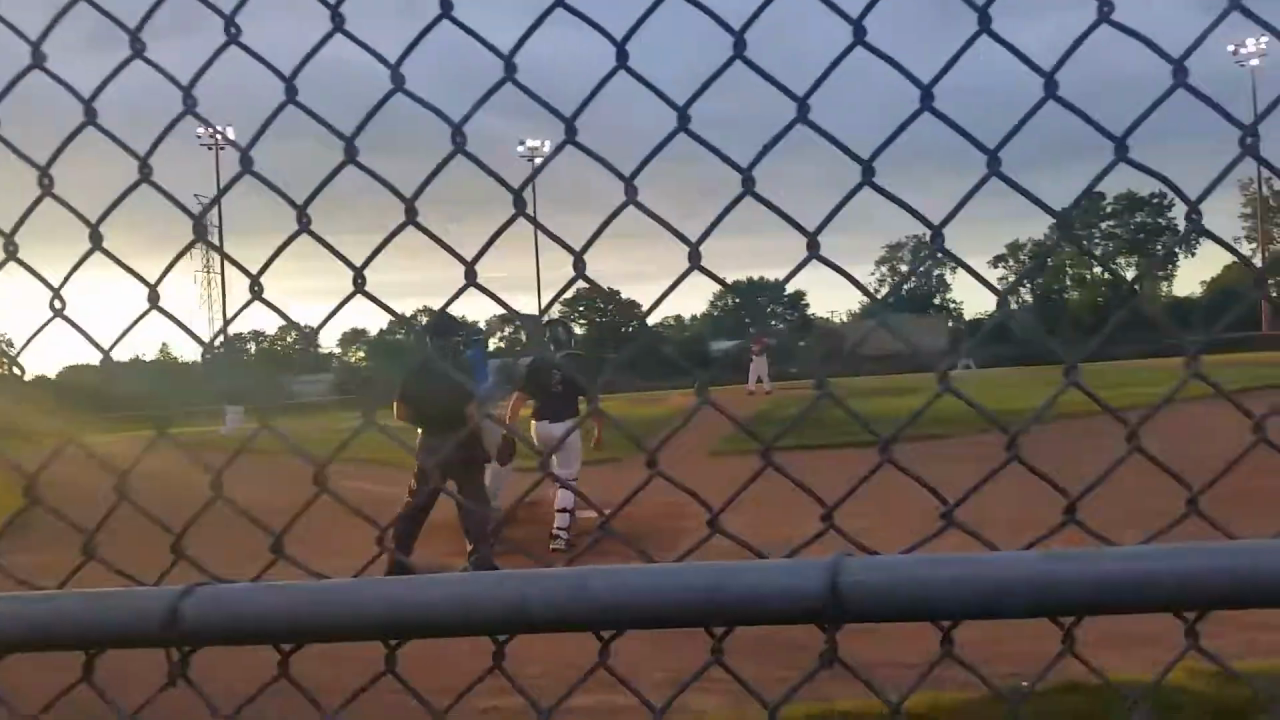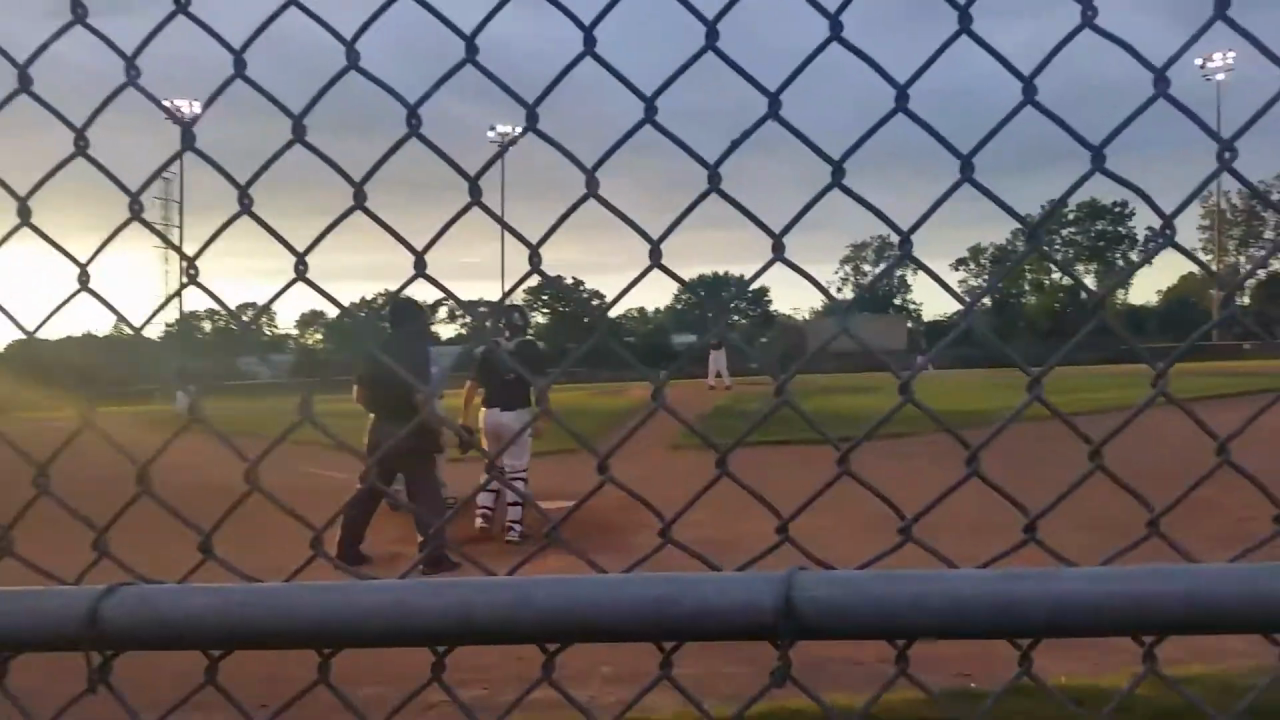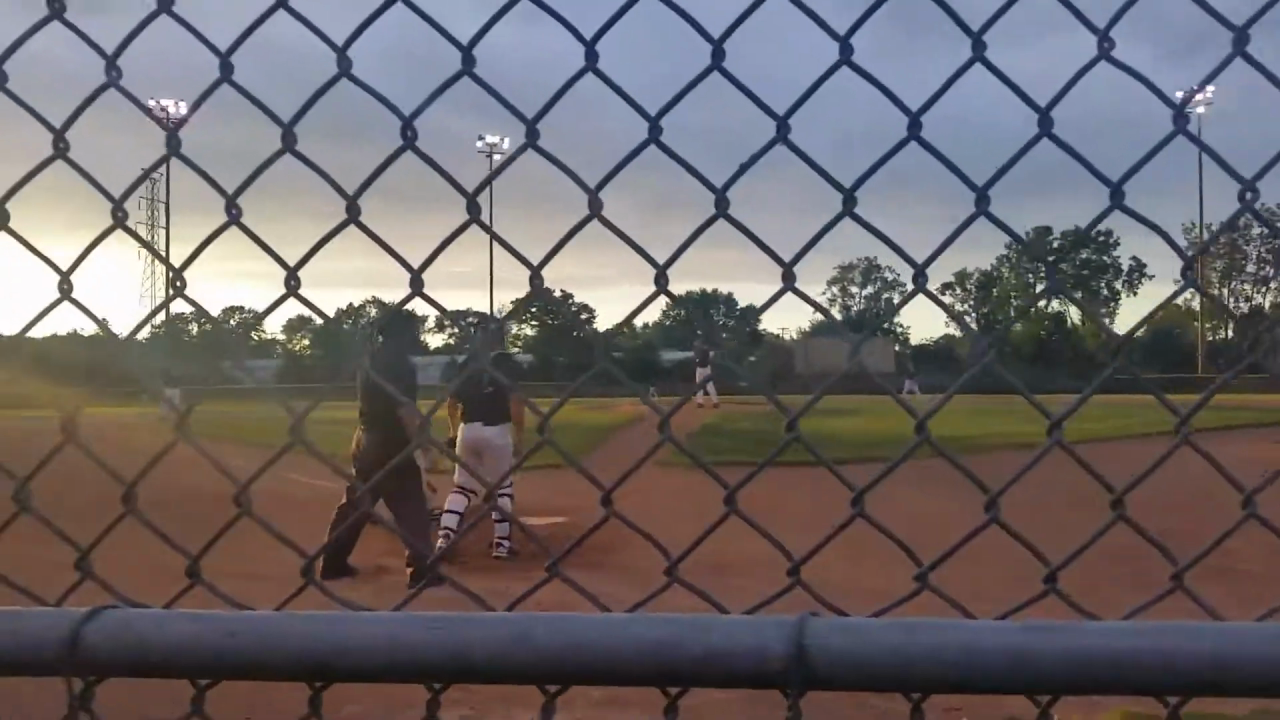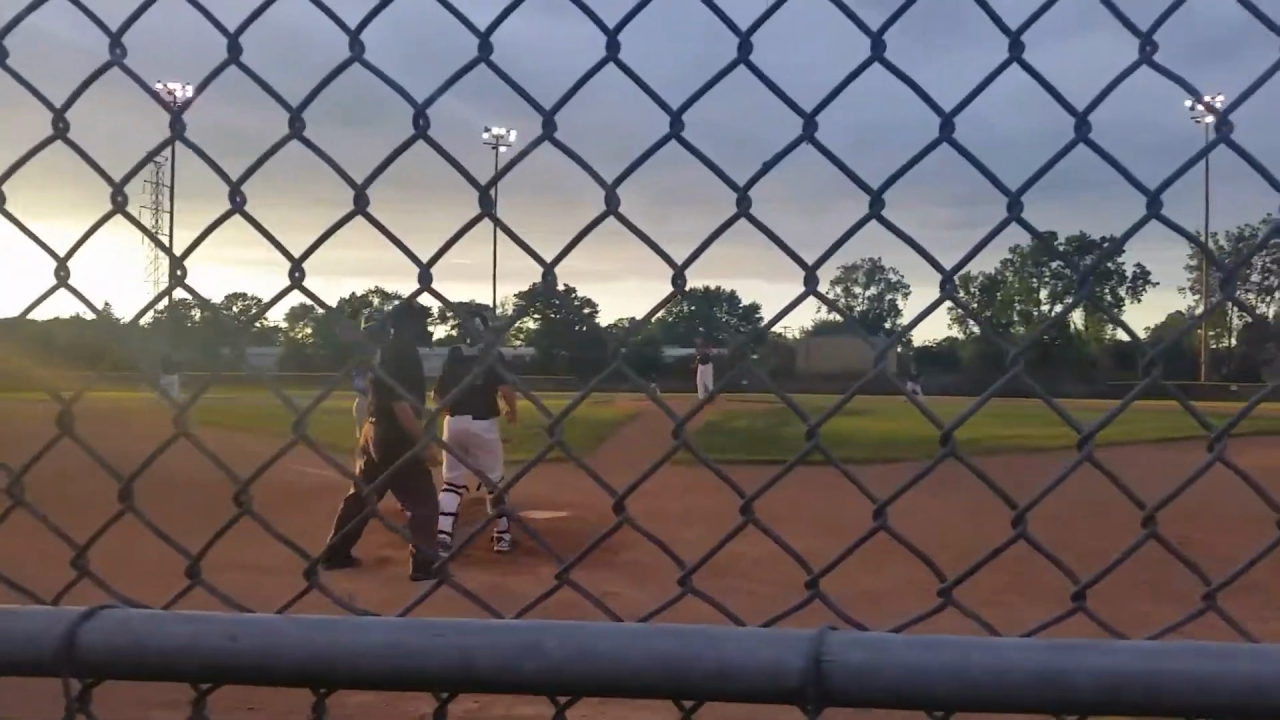
dt=0.2s
person 1, frame 1
left shoulder: (415, 370)
right shoulder: (457, 366)
left elbow: (400, 412)
right elbow: (471, 412)
right wrist: (478, 434)
left hip: (429, 444)
right hip: (460, 444)
left knee: (416, 504)
right knee: (475, 505)
left ankle: (397, 563)
right ankle: (482, 566)
person 1, frame 2
left shoulder: (374, 352)
right shoulder: (414, 351)
left elbow: (360, 395)
right elbow: (421, 398)
right wrist: (436, 428)
left hip: (380, 429)
right hip: (410, 432)
left knee: (367, 492)
right knee: (427, 496)
left ankle: (347, 551)
right ankle: (434, 557)
person 1, frame 3
left shoulder: (371, 360)
right shoulder: (398, 365)
right elbow: (405, 414)
right wrist: (423, 447)
left hip: (365, 439)
right hip: (389, 444)
left knee: (354, 503)
right knee: (413, 509)
left ankle: (333, 563)
right ankle: (422, 571)
person 1, frame 4
left shoulder: (387, 352)
right shoulder: (403, 357)
right elbow: (402, 407)
right wrist: (424, 443)
left hip: (375, 431)
right hip: (395, 437)
left knee: (362, 495)
right knee: (422, 501)
left ankle: (336, 553)
right ankle: (425, 564)
person 2, frame 1
left shoulder: (537, 363)
left elbow: (520, 397)
right elbow: (589, 397)
left wrist: (509, 426)
right wrist: (598, 428)
left hip: (540, 425)
right hip: (566, 425)
left knee: (556, 474)
right knee: (567, 478)
left ankle: (559, 526)
right ankle: (561, 535)
person 2, frame 2
left shoulder: (489, 350)
right shoulder: (530, 349)
left elbow: (472, 386)
left wrist: (465, 417)
right wrist: (540, 418)
left hip: (489, 414)
right hip: (516, 414)
left knee: (495, 466)
right knee: (516, 470)
left ankle: (484, 515)
right ankle: (513, 526)
person 2, frame 3
left shoulder: (468, 364)
right shoulder: (506, 362)
left elbow: (452, 401)
right elbow: (516, 399)
left wrist: (454, 430)
right wrist: (519, 435)
left hip: (468, 430)
right hip: (496, 430)
left knee: (462, 486)
right knee: (501, 487)
left ankle: (445, 538)
right ankle: (502, 543)
person 2, frame 4
left shoulder: (452, 357)
right shoulder: (492, 356)
left elbow: (437, 396)
right elbow: (507, 391)
right wrist: (512, 411)
left hip: (454, 423)
right hip: (483, 424)
left knee: (452, 482)
right knee: (494, 481)
left ankle: (442, 538)
right ankle: (501, 535)
